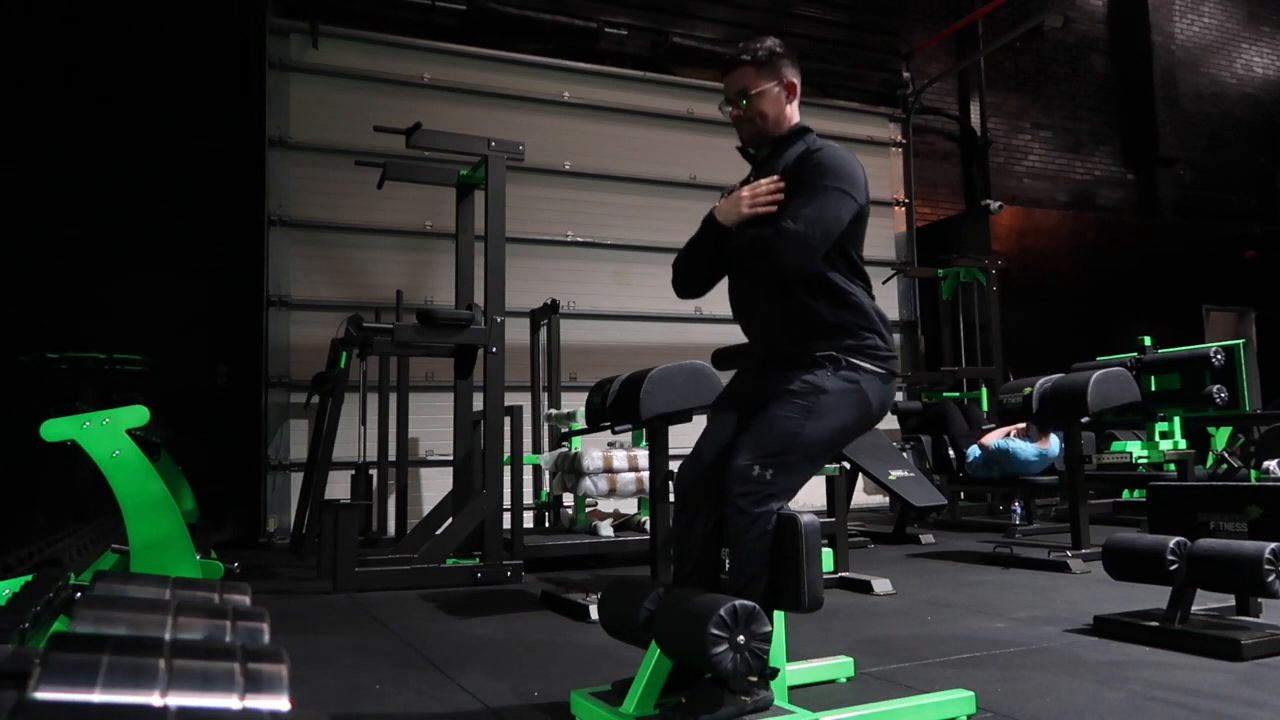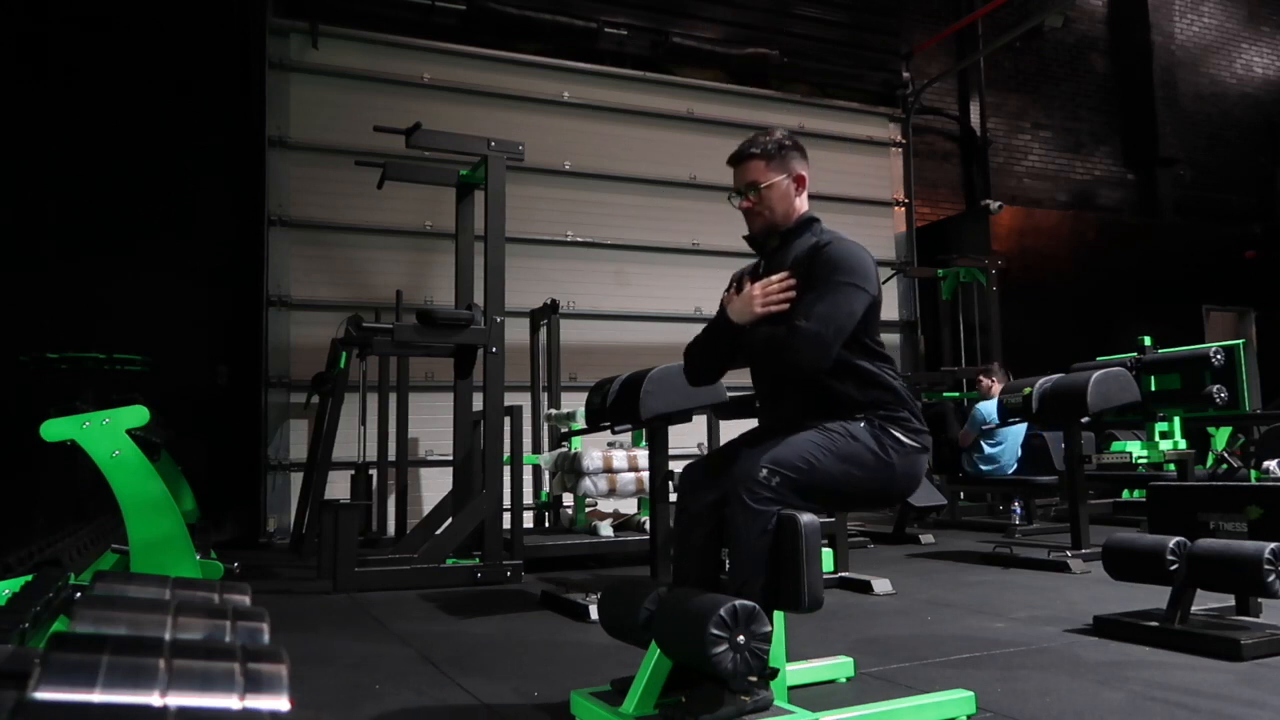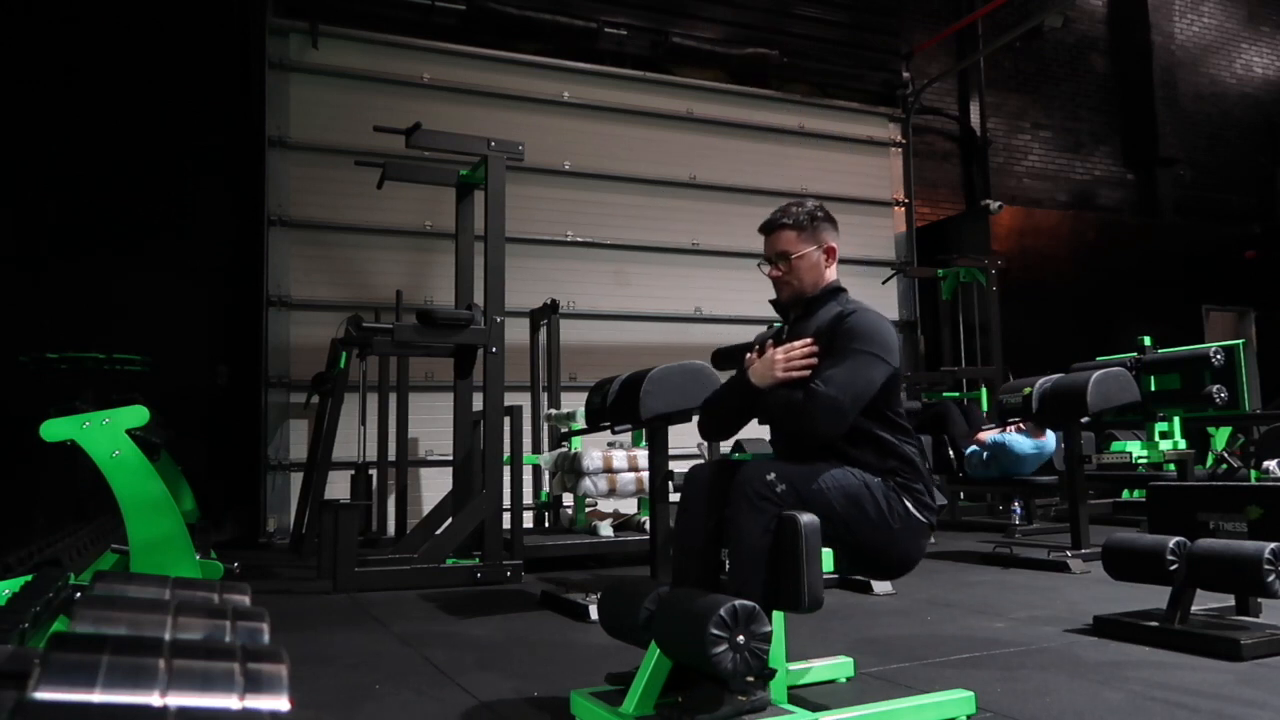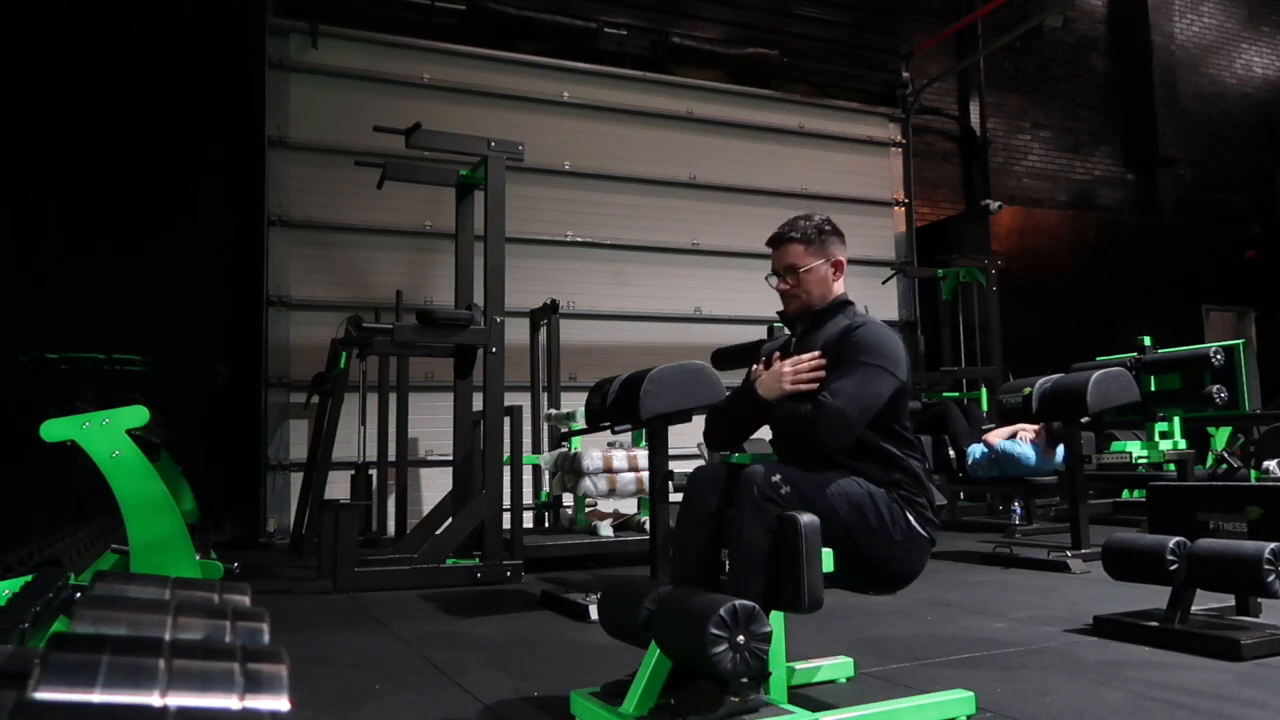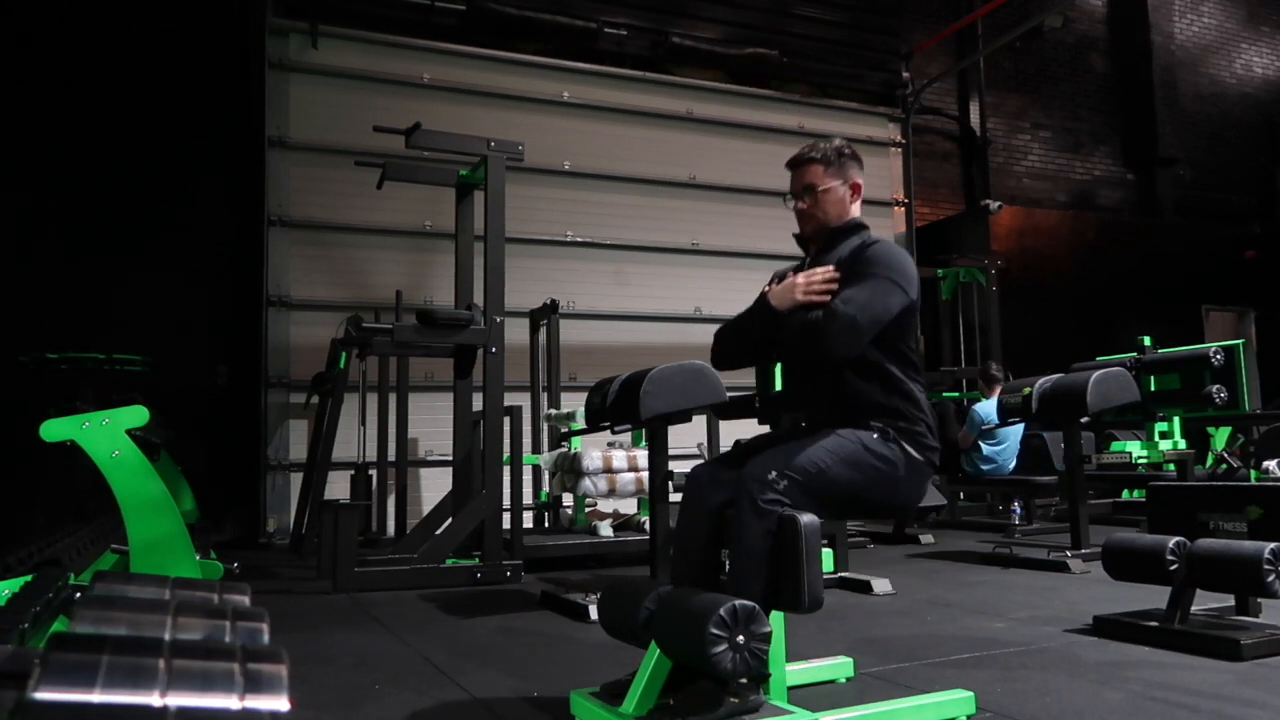
dt=1s
person 1, frame 1
left shoulder: (829, 166)
right shoulder: (747, 183)
left elbow: (791, 250)
right elbow: (687, 280)
left wrist: (733, 232)
right wrist: (722, 221)
left hip: (844, 364)
right hip: (776, 363)
left knee: (752, 480)
right knee: (698, 481)
person 1, frame 2
left shoulder: (838, 259)
right shoulder: (751, 277)
left elbow: (806, 349)
right elbow: (699, 367)
left wrist: (752, 330)
right wrist: (733, 319)
left hip: (881, 436)
right hip: (809, 429)
left knee: (759, 477)
right knee: (700, 483)
person 1, frame 3
left shoulder: (859, 327)
right shoulder: (775, 338)
left elbow: (813, 414)
right elbow: (712, 423)
left wrist: (761, 386)
right wrist: (753, 380)
left hip: (891, 512)
right hip: (816, 493)
left knee: (753, 481)
right knee: (703, 480)
person 1, frame 4
left shoulder: (869, 340)
right shoulder: (783, 351)
left elbow: (828, 428)
right elbow: (718, 436)
left wrist: (771, 402)
right wrist: (758, 392)
left hip: (893, 524)
right hip: (819, 506)
left knee: (762, 483)
right knee: (709, 483)
left ankle: (743, 671)
person 1, frame 5
left shoulder: (881, 259)
right shoulder: (792, 276)
left elbow: (837, 335)
right elbow: (724, 354)
left wrist: (785, 316)
right wrist: (772, 306)
left hip: (890, 448)
right hip: (825, 436)
left knee: (766, 482)
right knee: (707, 483)
left ankle: (741, 672)
